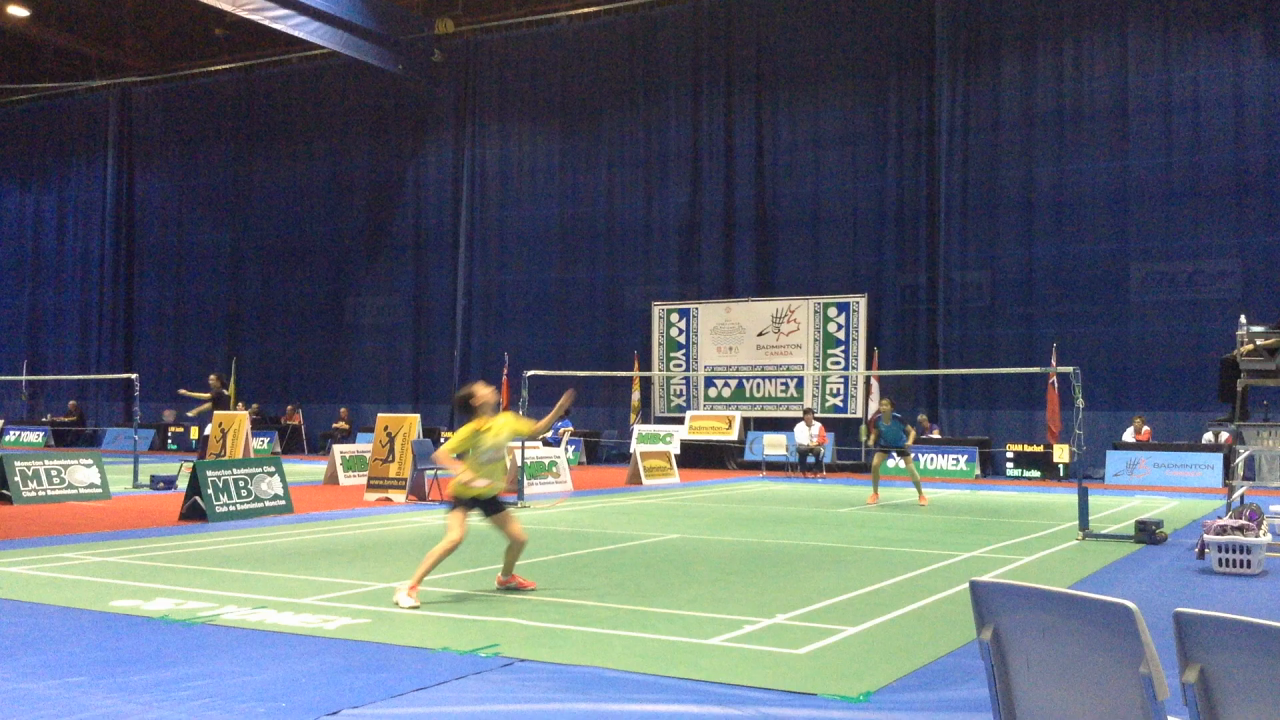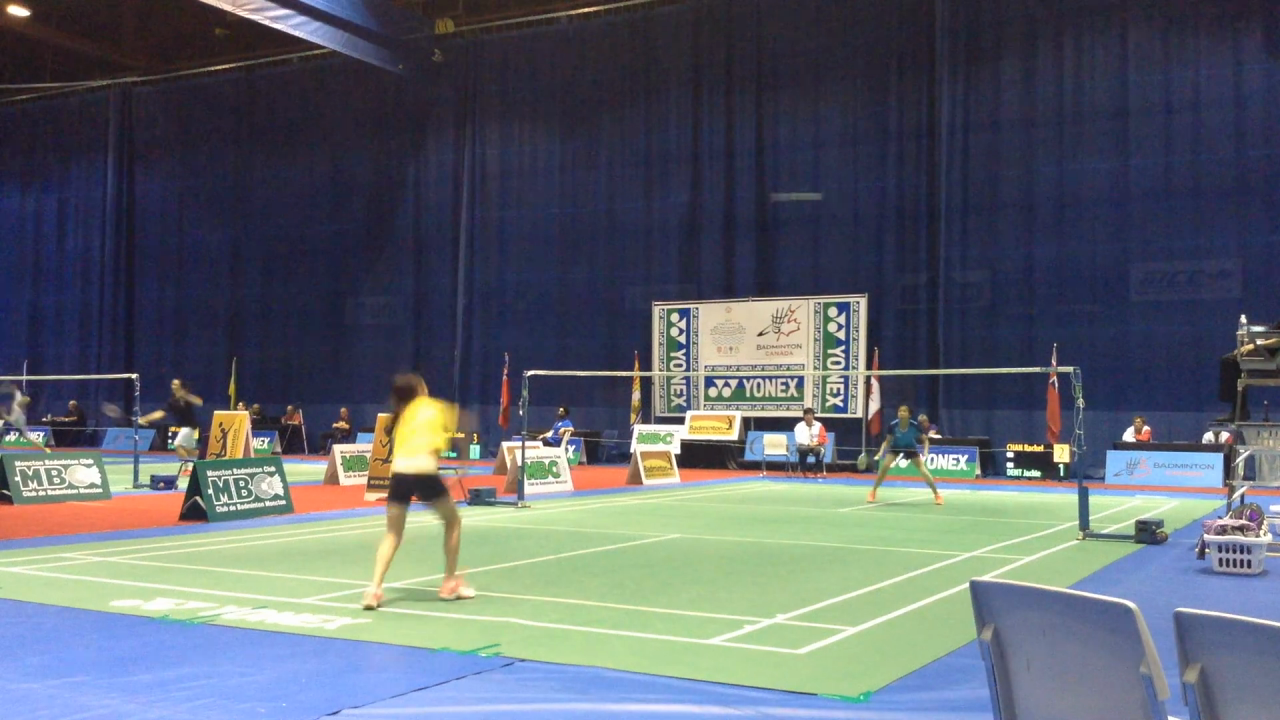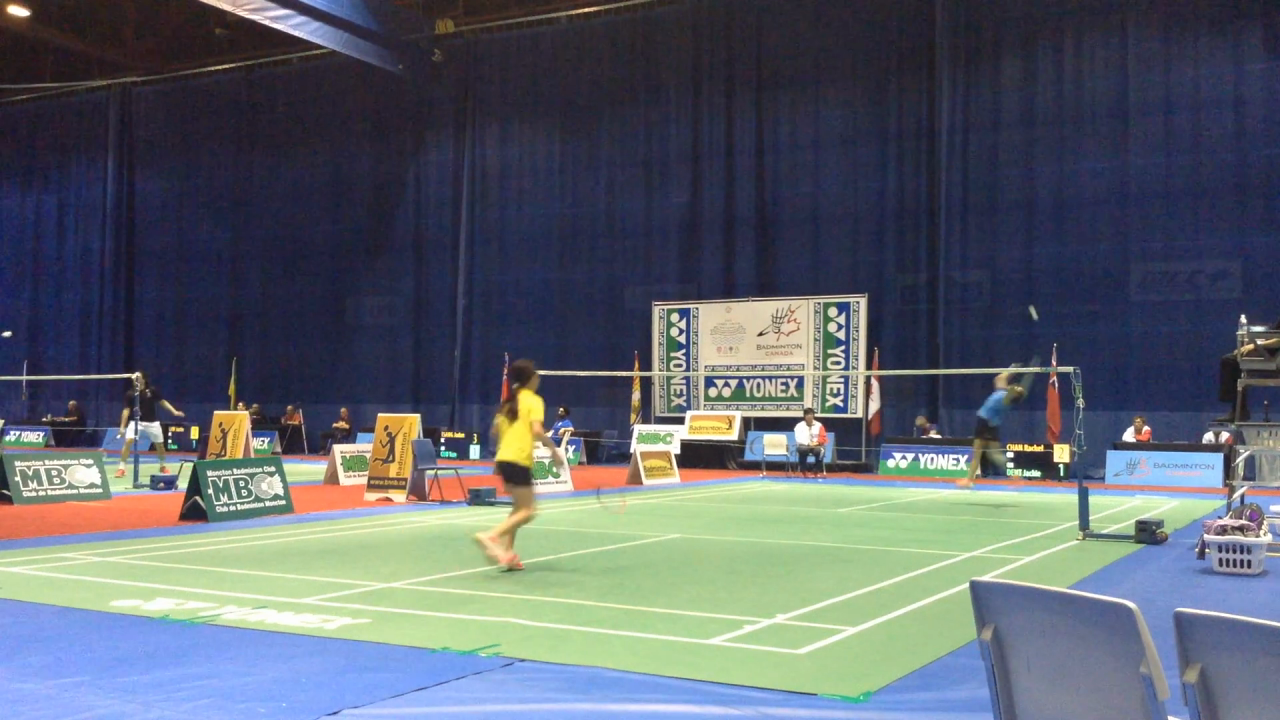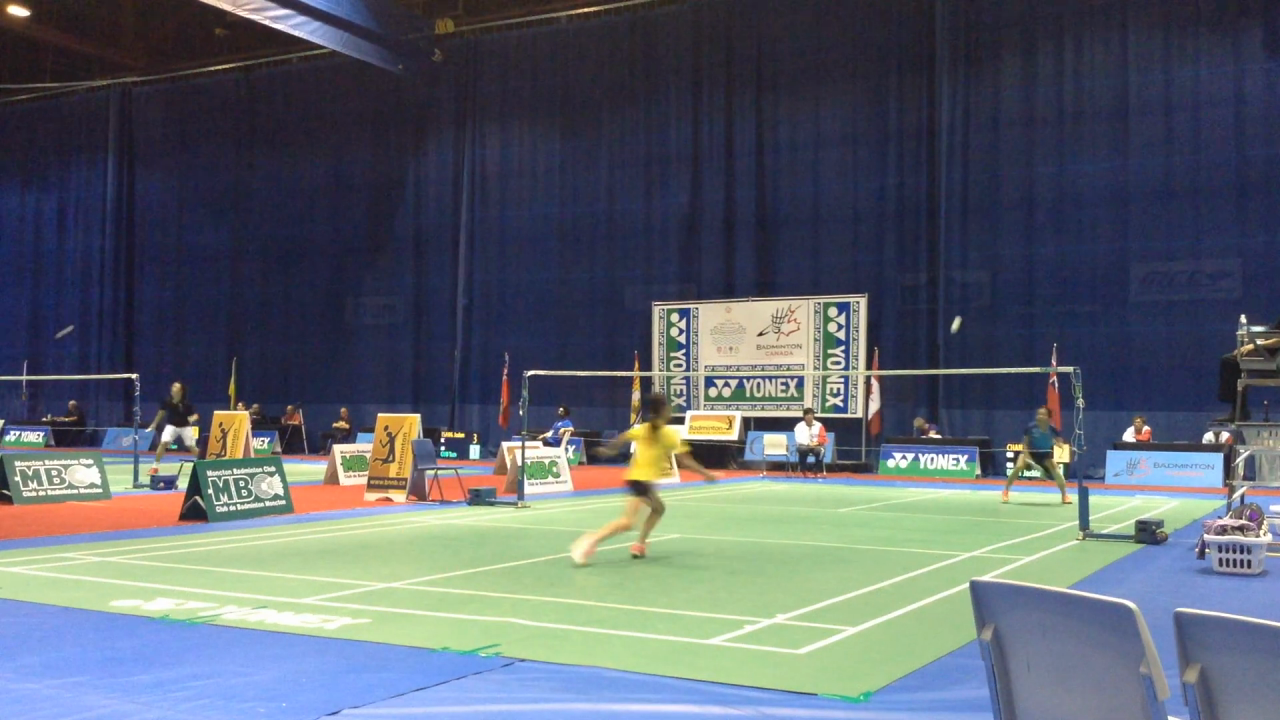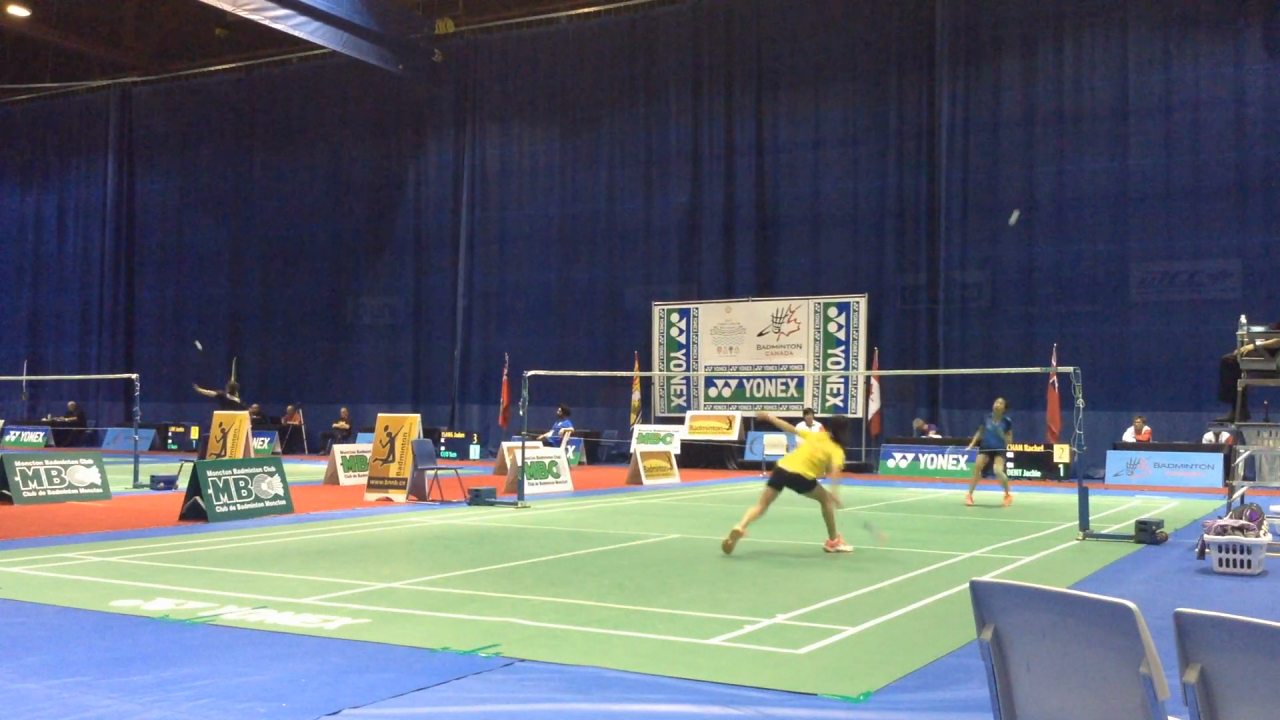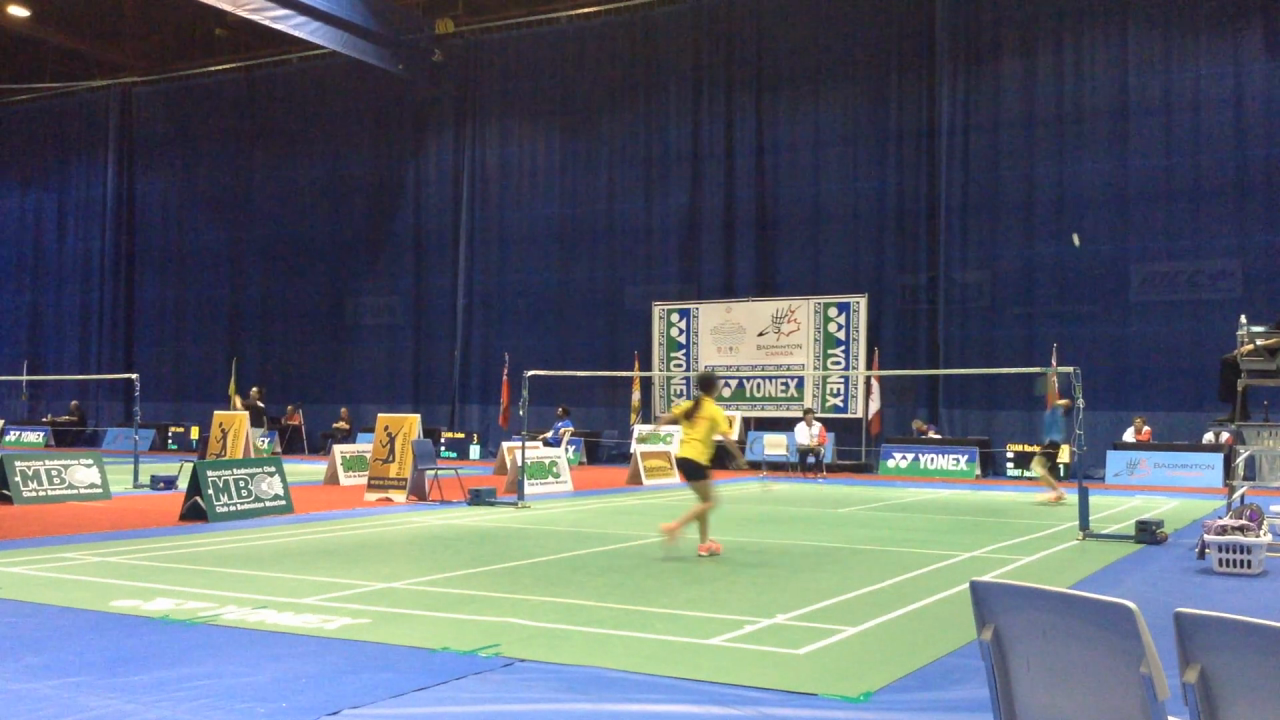
dt=0.7s
person 1, frame 1
left shoulder: (506, 421)
right shoulder: (471, 431)
left elbow: (539, 428)
right elbow: (440, 456)
left wrist: (561, 406)
right wrist: (462, 471)
left hip: (488, 493)
right hip: (464, 493)
left knee: (519, 538)
right knee: (455, 538)
left ankle: (507, 577)
right ankle: (410, 587)
person 1, frame 2
left shoulder: (401, 416)
right shoulder: (434, 409)
left hip: (399, 475)
right hip: (423, 474)
left knee: (392, 536)
right knee: (453, 521)
left ankle: (375, 589)
right ankle: (451, 583)
person 1, frame 3
left shoulder: (510, 401)
right shoulder: (534, 400)
left elbow: (495, 431)
right elbow: (537, 431)
right wrist: (554, 450)
left hip: (503, 459)
right hip: (517, 461)
left knee: (520, 507)
right knee: (528, 512)
left ankle: (506, 554)
right ankle: (490, 536)
person 1, frame 4
left shoulder: (644, 429)
right shoulder: (668, 434)
left elbow: (623, 438)
right elbow: (685, 461)
left wrist: (608, 449)
right wrist: (705, 473)
left hip: (638, 478)
right hip: (641, 480)
left knee: (659, 509)
right knee: (629, 522)
left ankle: (639, 545)
right ankle: (590, 541)
person 1, frame 5
left shoulder: (814, 436)
right shoulder: (837, 452)
left elbow: (788, 427)
right elbow: (834, 473)
left wrist: (769, 417)
right wrist: (834, 495)
left hip: (782, 469)
right hip: (800, 476)
left knee: (760, 507)
right knee: (826, 498)
left ankle: (740, 528)
right ankle: (833, 540)
person 1, frame 6
left shoulder: (687, 406)
right shoulder: (716, 410)
left elbow: (664, 419)
right elbow: (726, 438)
right wrist: (739, 458)
left hip: (682, 458)
right hip: (696, 459)
left knee: (706, 501)
right knee: (708, 502)
left ankle: (705, 543)
right ankle: (673, 527)
